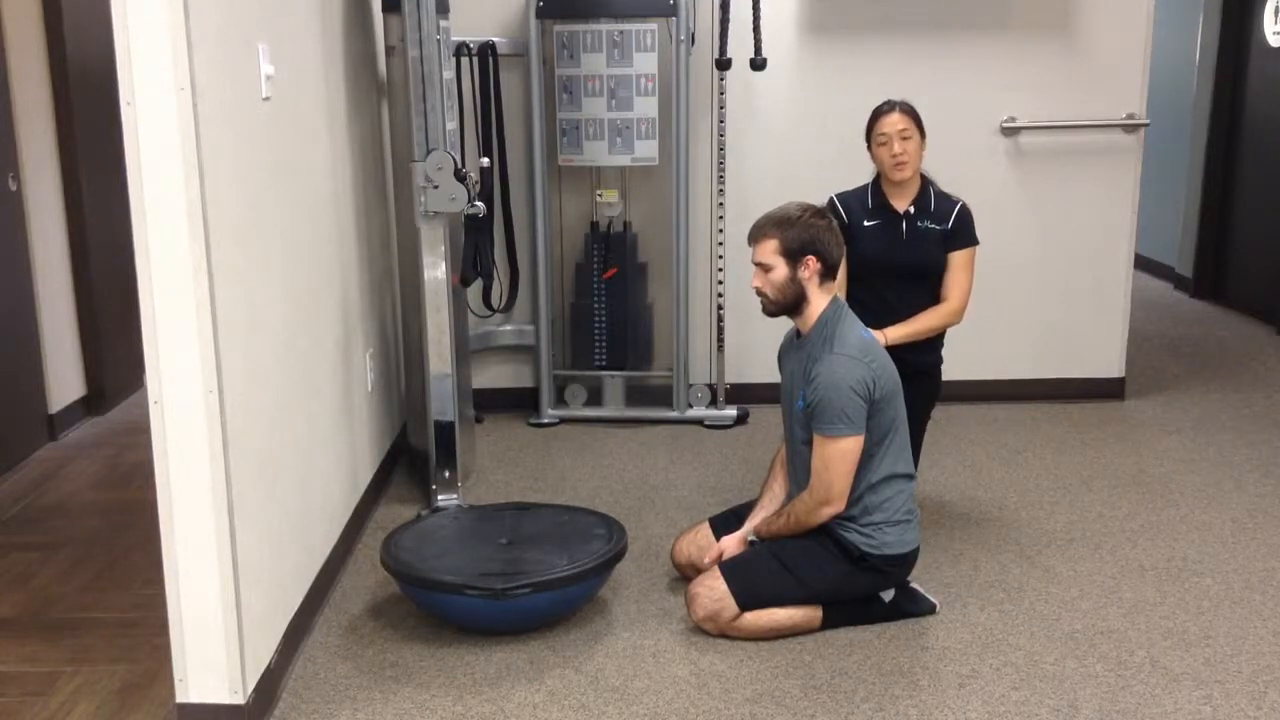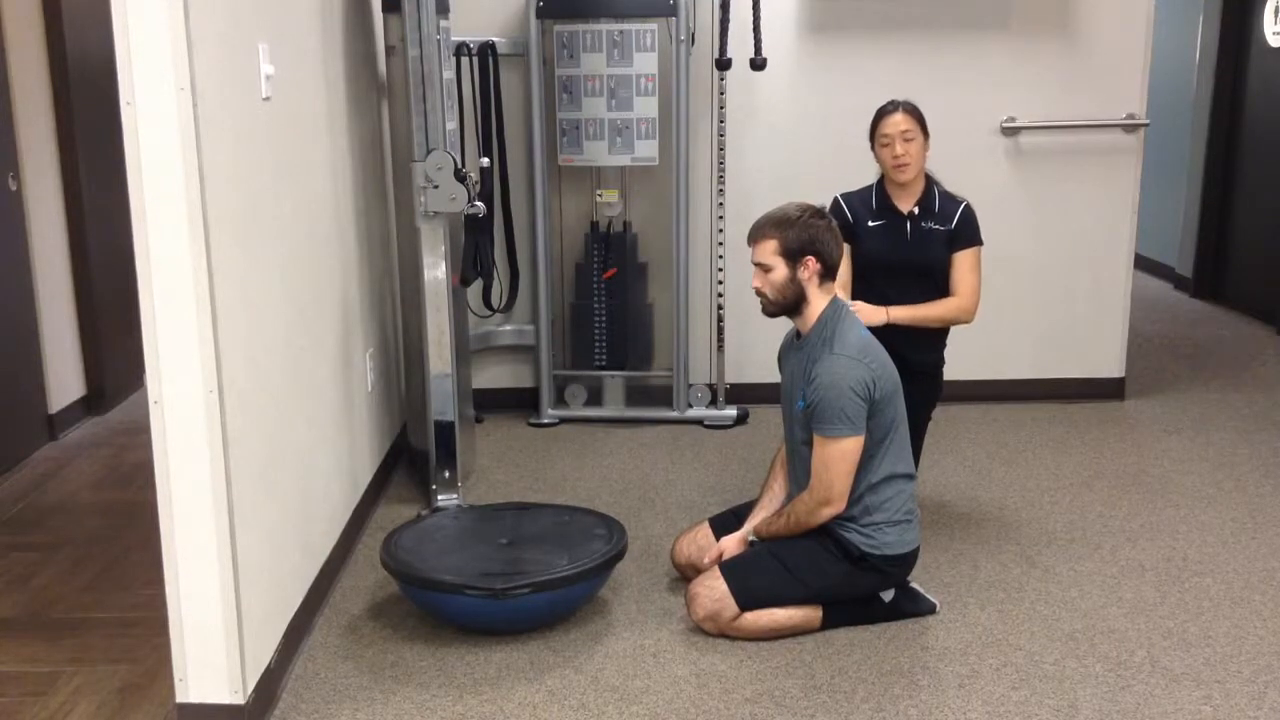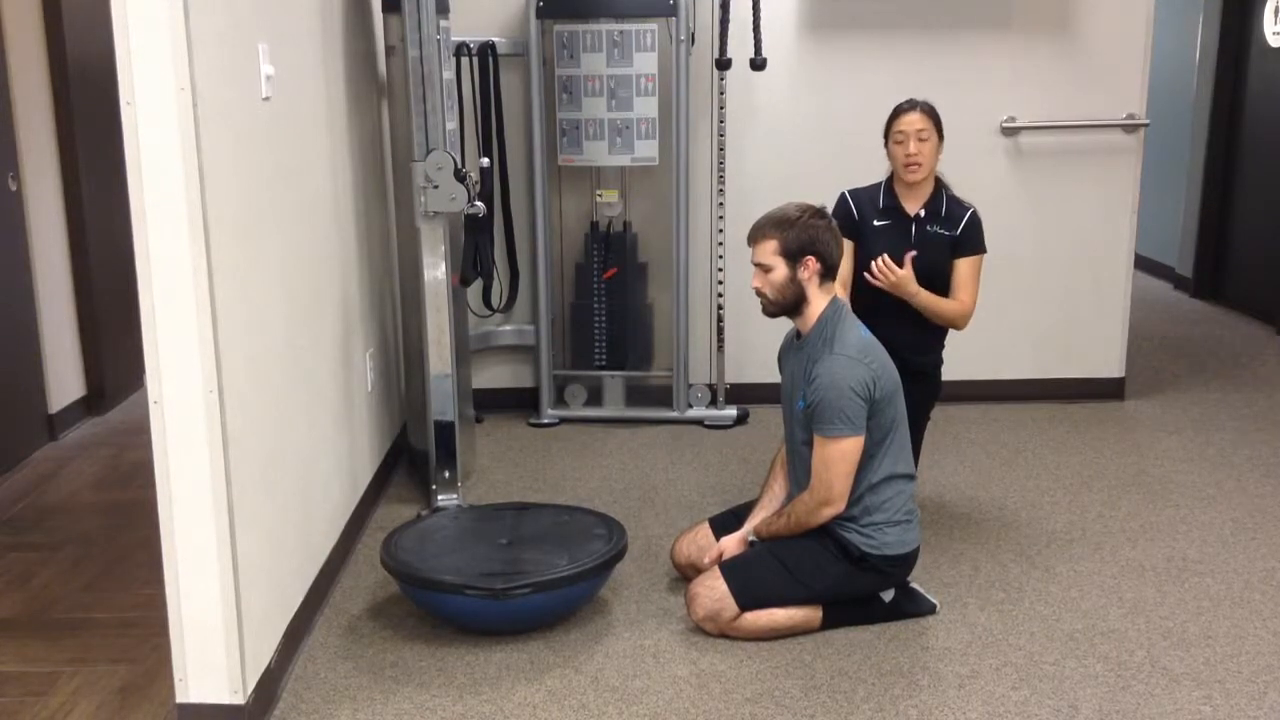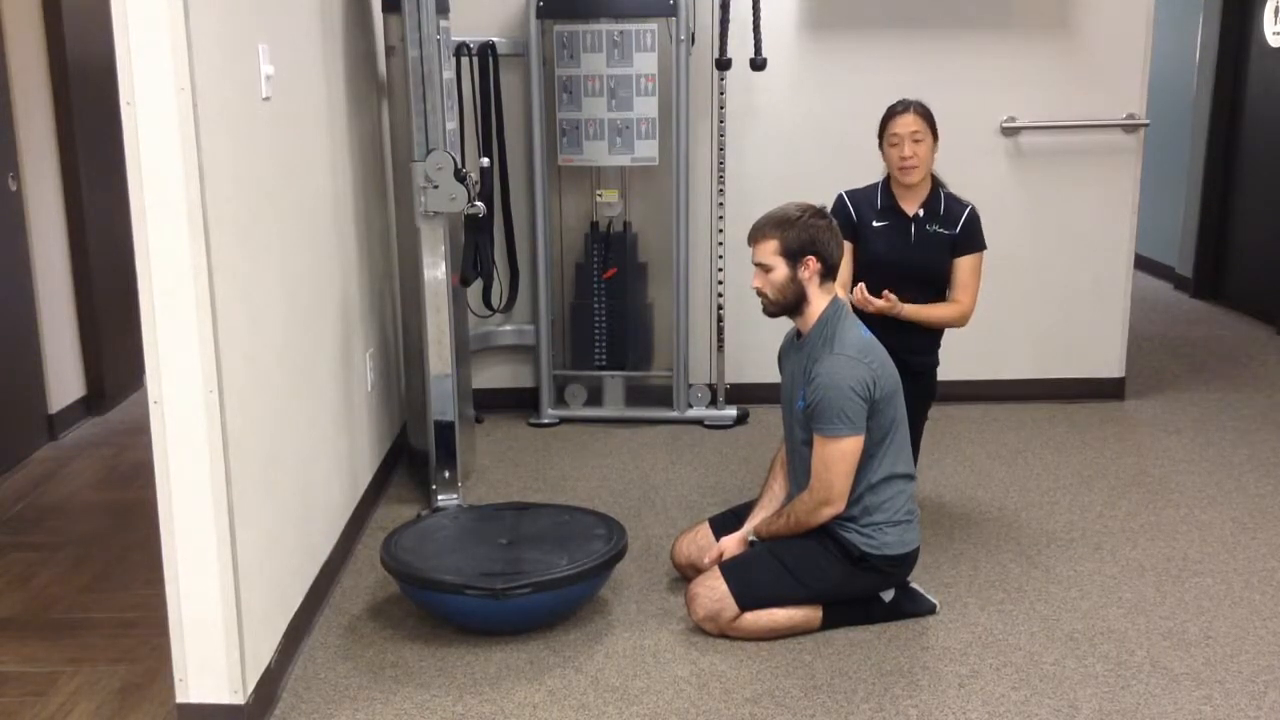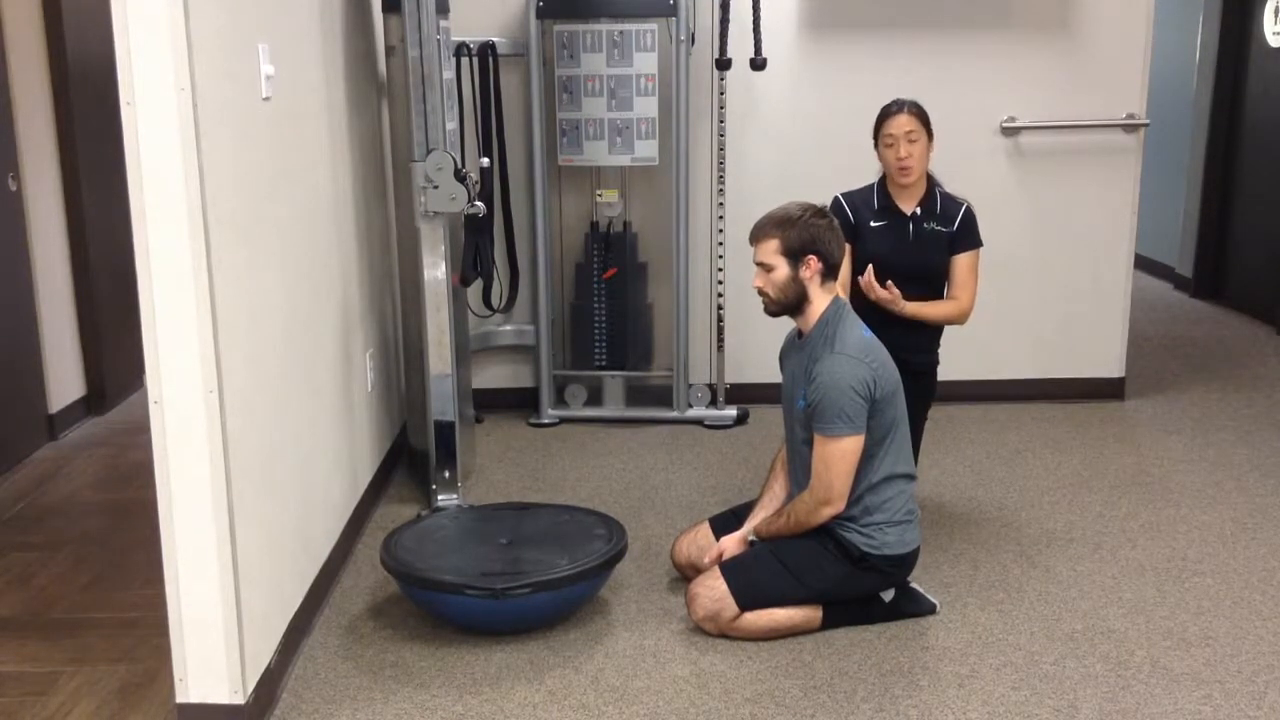
dt=0.7s
person 1, frame 1
left shoulder: (840, 367)
right shoulder: (799, 339)
left elbow: (827, 501)
right elbow: (792, 449)
left wrist: (753, 536)
right wrist: (750, 527)
left hip: (864, 541)
right hip: (820, 512)
left knee: (707, 604)
right knee: (688, 553)
left ankle: (873, 600)
right ankle: (856, 588)
person 1, frame 2
left shoulder: (839, 367)
right shoulder: (800, 339)
left elbow: (827, 502)
right elbow: (792, 449)
left wrist: (753, 535)
right wrist: (750, 525)
left hip: (864, 541)
right hip: (825, 513)
left knee: (707, 603)
right knee: (688, 553)
left ankle: (873, 600)
right ankle: (856, 590)
person 1, frame 3
left shoulder: (841, 366)
right shoulder: (800, 339)
left elbow: (828, 502)
right elbow: (793, 449)
left wrist: (754, 535)
right wrist: (751, 526)
left hip: (865, 540)
right hip: (826, 512)
left knee: (708, 604)
right knee: (689, 553)
left ankle: (872, 601)
right ankle: (847, 586)
person 1, frame 4
left shoulder: (840, 366)
right shoulder: (800, 340)
left elbow: (826, 501)
right elbow: (792, 449)
left wrist: (753, 535)
right wrist: (750, 526)
left hip: (865, 541)
right hip: (824, 513)
left knee: (708, 604)
right knee: (688, 553)
left ankle: (874, 600)
right ankle: (849, 585)
person 1, frame 5
left shoulder: (841, 366)
right shoulder: (801, 339)
left elbow: (826, 501)
right elbow: (793, 450)
left wrist: (752, 536)
right wrist: (751, 526)
left hip: (864, 541)
right hip: (823, 513)
left knee: (707, 604)
right knee: (689, 553)
left ankle: (873, 601)
right ankle: (853, 587)
person 2, frame 1
left shoulder: (953, 215)
right shoulder: (844, 208)
left elbow: (952, 307)
right elbow: (832, 295)
left wrist: (883, 336)
left hip: (917, 369)
person 2, frame 2
left shoulder: (956, 214)
right shoulder: (848, 209)
left elbow: (964, 306)
right elbow: (837, 293)
left wrist: (884, 314)
left hip: (919, 370)
person 2, frame 3
left shoulder: (962, 220)
right shoulder: (854, 205)
left elbow: (961, 314)
right elbow: (836, 291)
left wrist: (910, 292)
left hip: (918, 371)
person 2, frame 4
left shoulder: (961, 218)
right shoulder: (852, 206)
left elbow: (961, 309)
right elbow: (836, 292)
left wrist: (897, 309)
left hip: (915, 370)
person 2, frame 5
left shoulder: (956, 216)
right shoulder: (849, 208)
left elbow: (961, 306)
right elbow: (835, 293)
left wrist: (900, 306)
left hip: (916, 369)
